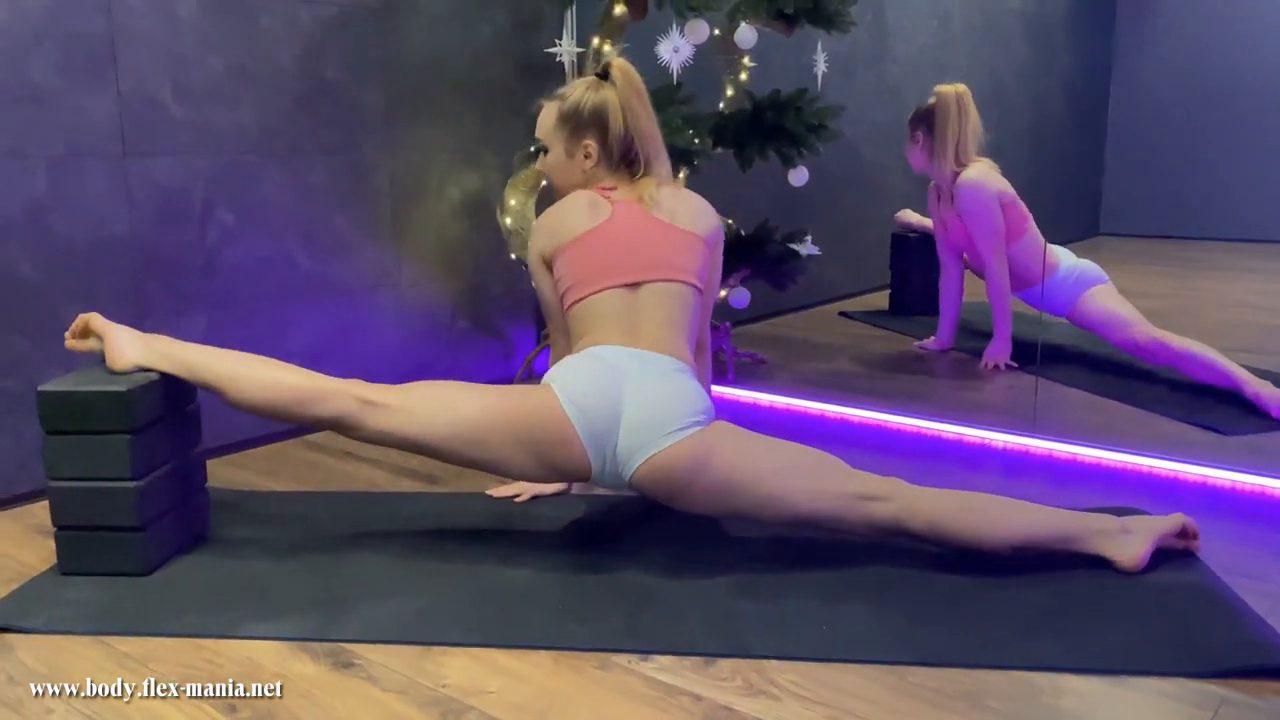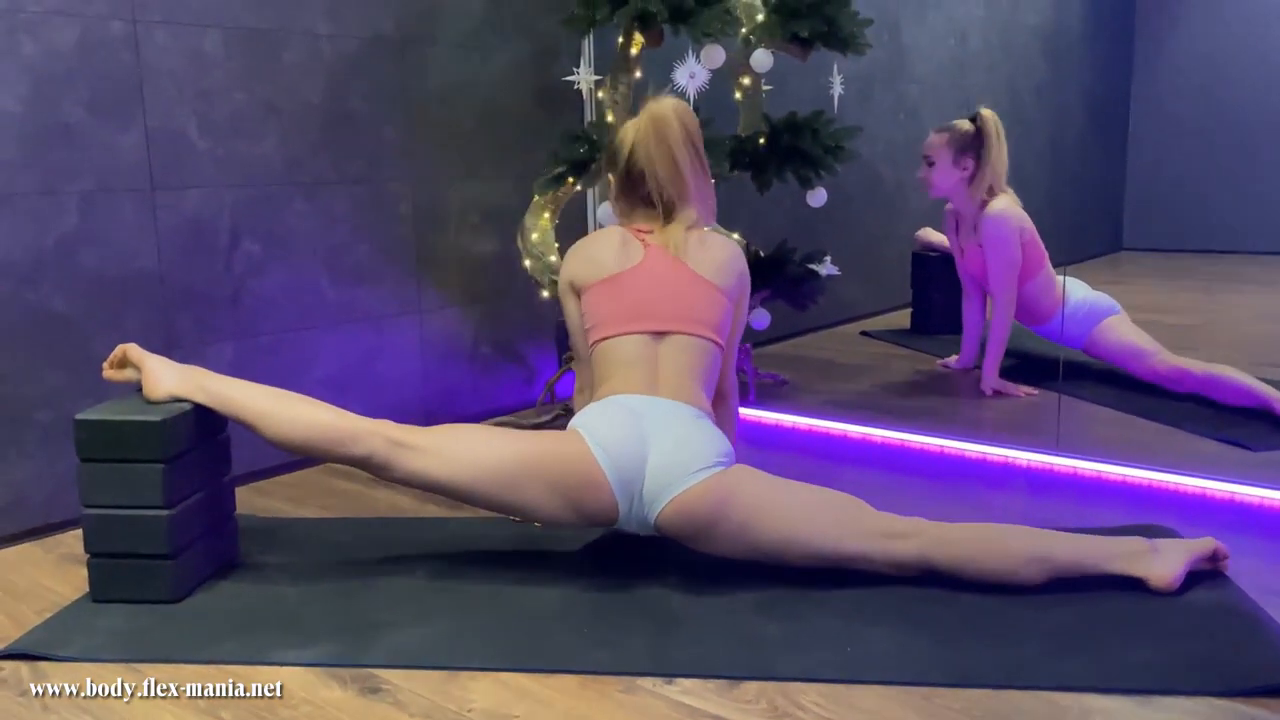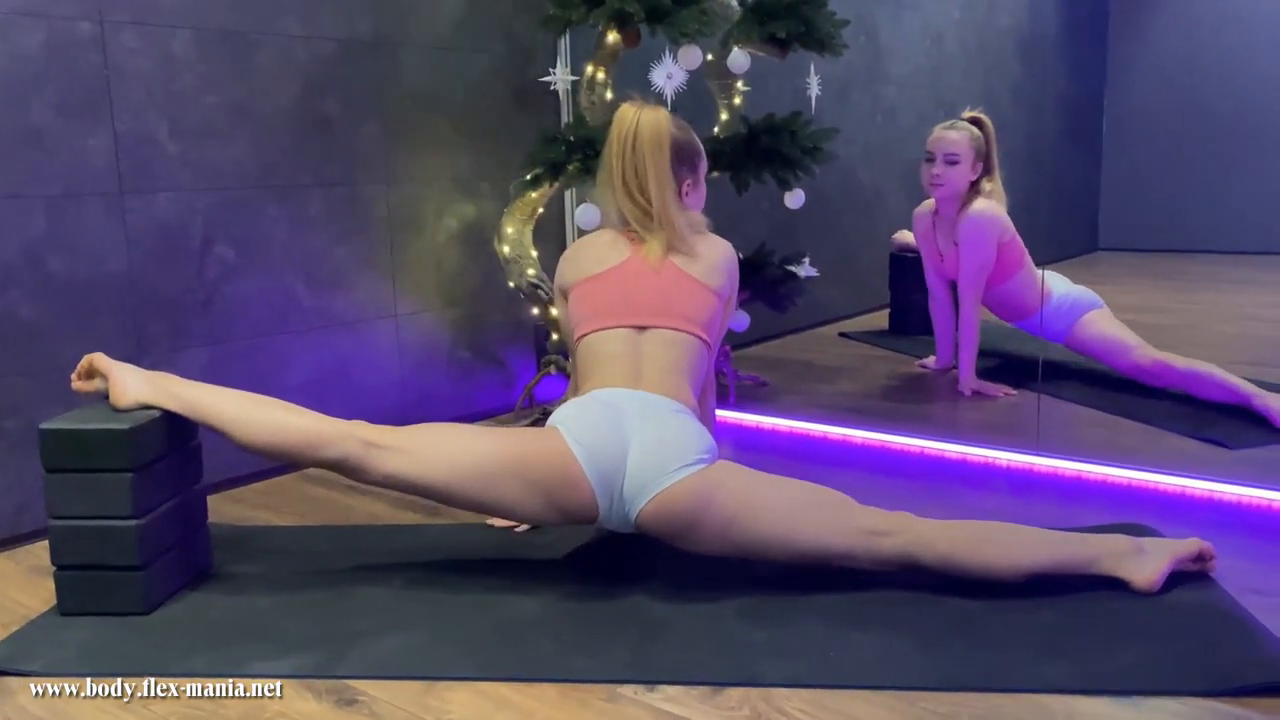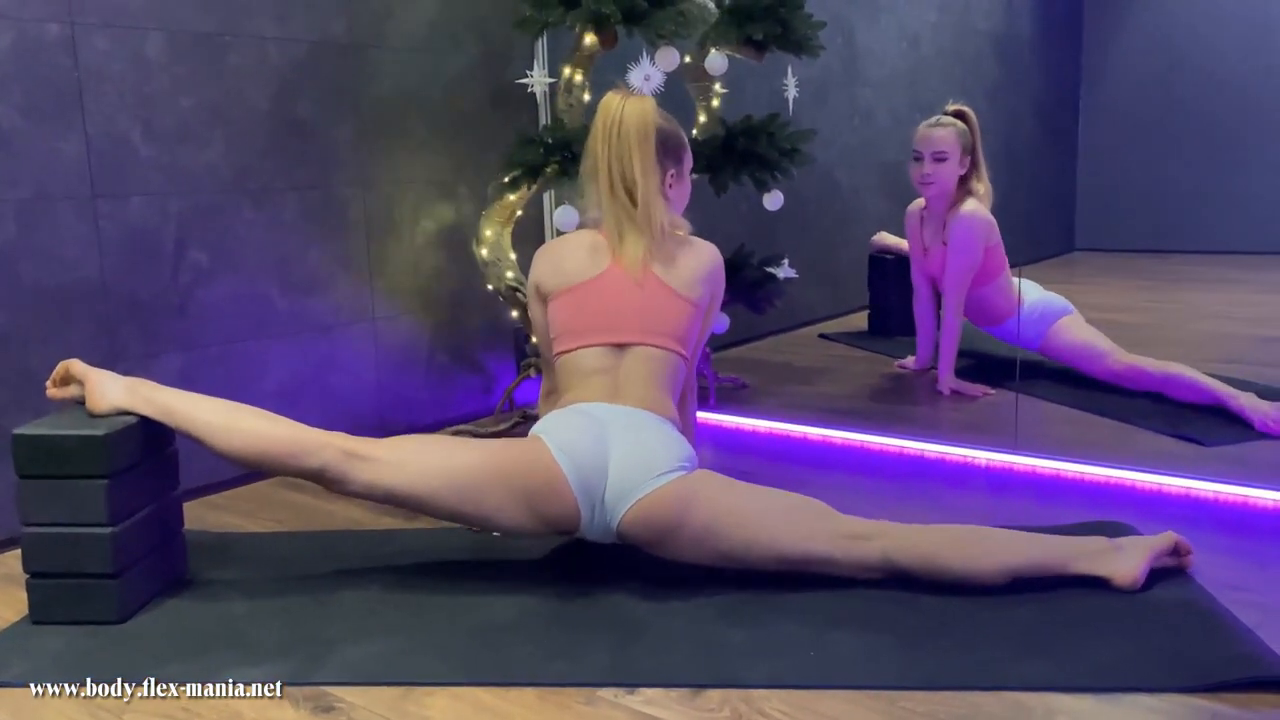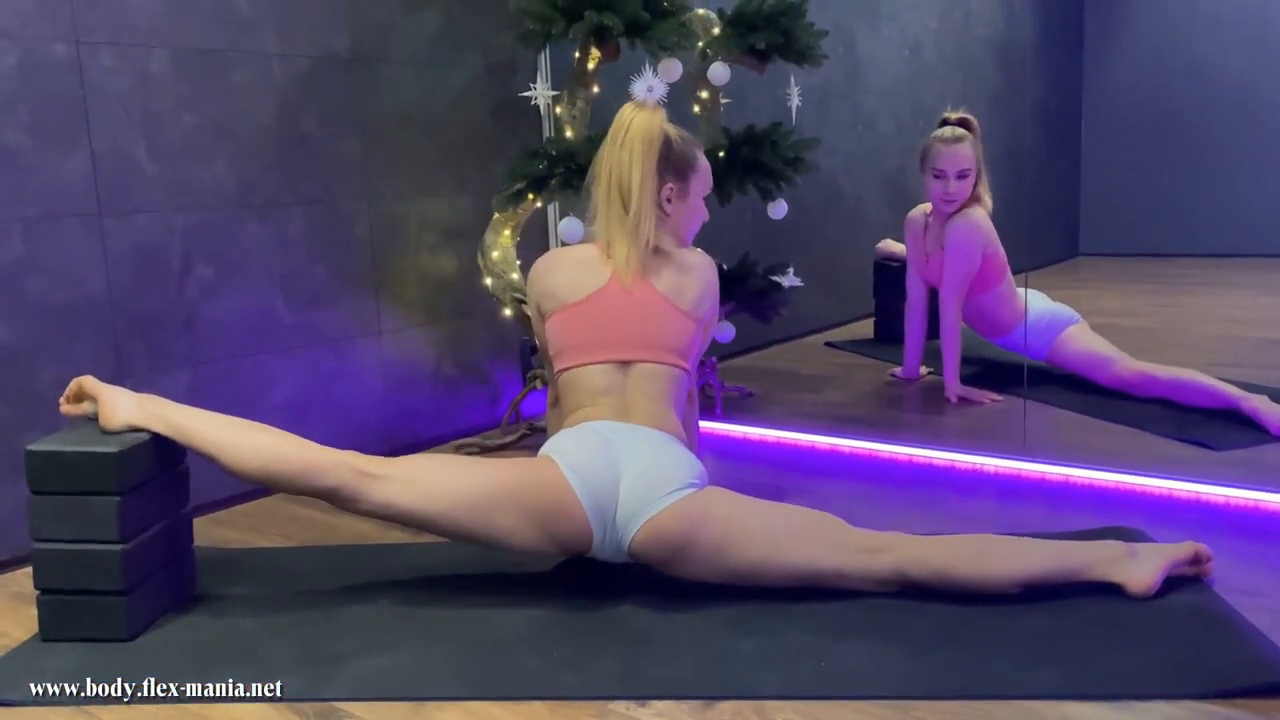
dt=1s
person 1, frame 1
left shoulder: (554, 223)
right shoulder: (699, 212)
left wrist: (556, 464)
right wrist: (687, 451)
left hip: (579, 404)
right hip: (668, 418)
left knee: (352, 403)
right knee: (883, 502)
left ankle: (141, 347)
person 1, frame 2
left shoulder: (582, 255)
right shoulder: (727, 253)
left hip: (602, 452)
right hip: (690, 464)
left knee: (383, 445)
right knee: (905, 542)
person 1, frame 3
left shoulder: (578, 254)
right shoulder: (717, 253)
left hip: (579, 446)
right hip: (671, 459)
left knee: (356, 445)
right knee: (889, 536)
person 1, frame 4
left shoulder: (552, 257)
right shoulder: (704, 259)
left hip: (560, 461)
right hip: (653, 472)
left knee: (338, 456)
right knee: (871, 545)
person 1, frame 5
left shoulder: (548, 273)
right shoulder: (697, 275)
left hip: (569, 480)
right hip: (664, 491)
left knee: (347, 479)
right knee: (888, 558)
person 2, frame 1
left shoulder: (973, 185)
right shoulder: (937, 192)
left elbow: (996, 268)
right elbow: (951, 265)
left wrist: (1001, 340)
right wrist: (943, 336)
left hip: (1066, 283)
right hip: (1032, 279)
left knee: (1147, 341)
person 2, frame 2
left shoulder: (999, 217)
right shoulder: (953, 215)
left elbow: (1003, 303)
right elbow: (972, 291)
left wrist: (990, 376)
right wrist: (967, 357)
left hip: (1079, 315)
right hip: (1052, 303)
left knee: (1170, 370)
person 2, frame 3
left shoulder: (981, 216)
right shoulder: (923, 216)
left elbow: (968, 302)
right elbow: (939, 292)
left wrist: (968, 377)
right wrist: (944, 357)
left hip: (1060, 308)
right hip: (1024, 309)
left knee: (1150, 365)
person 2, frame 4
left shoulder: (970, 219)
right shoulder: (915, 213)
left elbow: (952, 301)
right elbow: (922, 289)
left wrist: (946, 375)
right wrist: (924, 356)
left hip: (1033, 315)
right hip: (999, 315)
left knee: (1124, 368)
left ankle: (1239, 400)
right ankle: (897, 245)
person 2, frame 5
left shoulder: (968, 225)
right shoulder: (916, 220)
left elbow: (949, 306)
right elbow: (917, 296)
left wrist: (953, 383)
right wrist: (911, 366)
left hip: (1038, 325)
right hip: (1007, 319)
left knee: (1133, 376)
